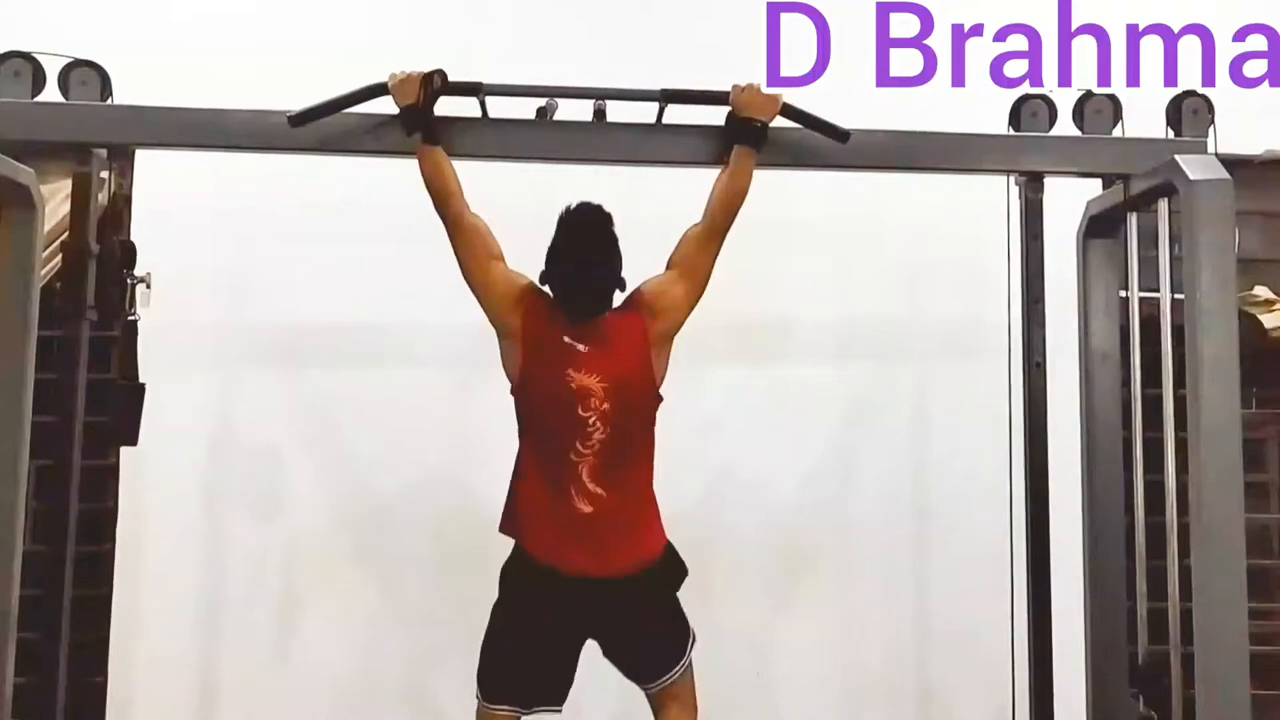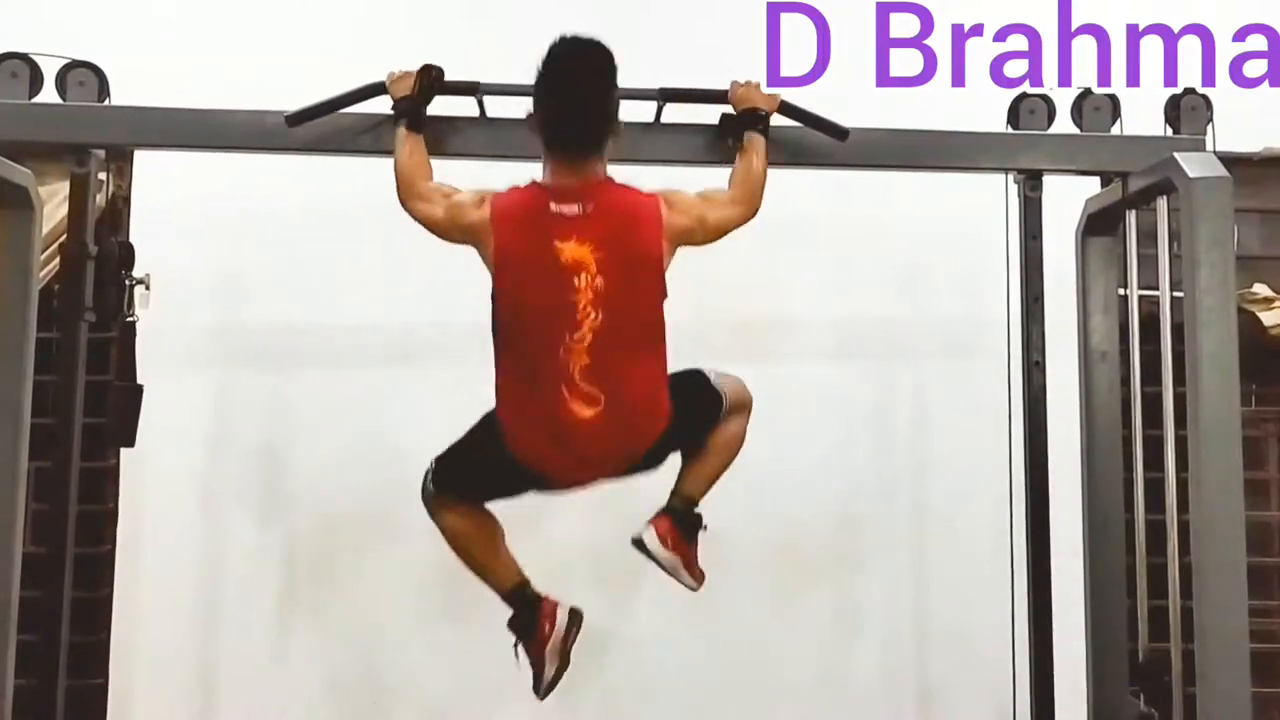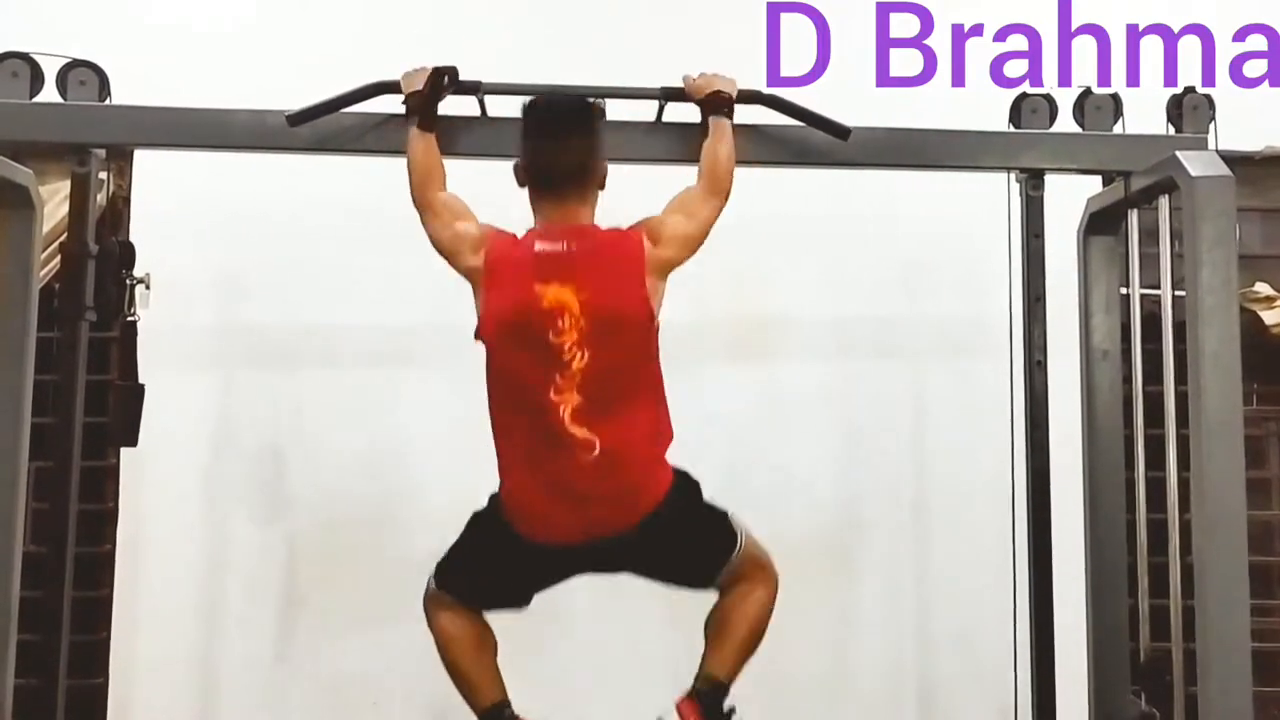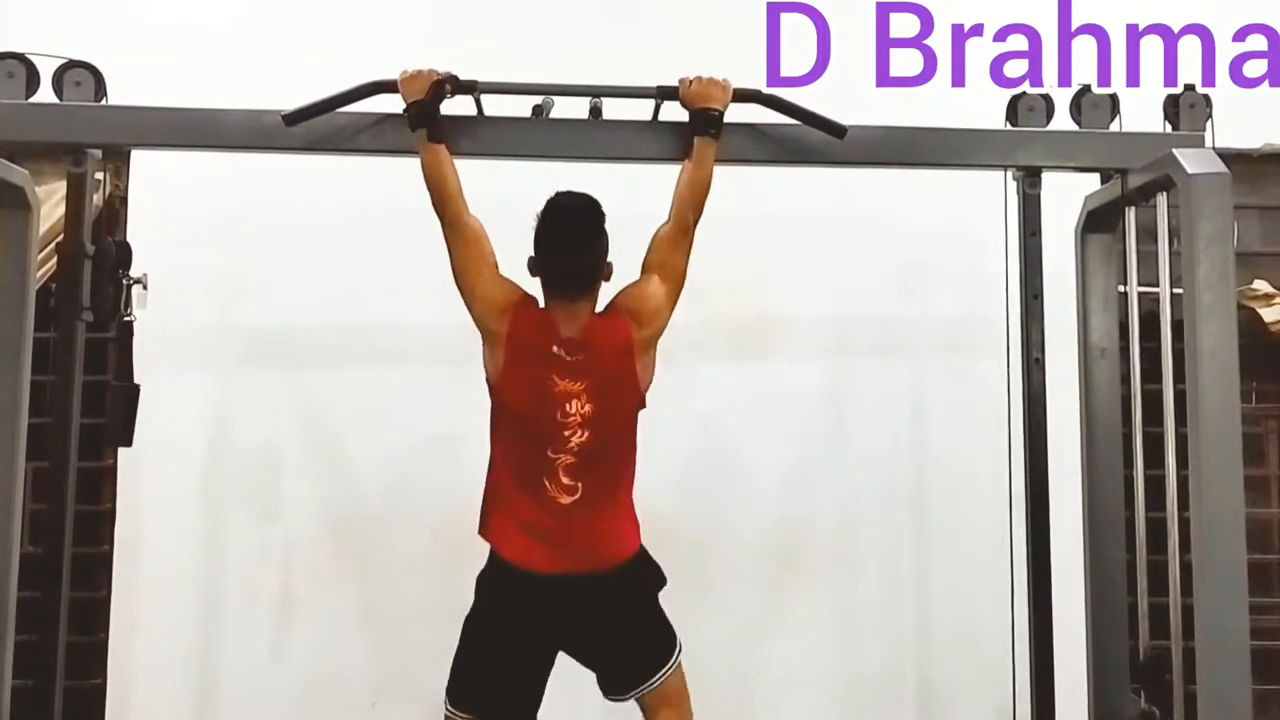
dt=0.5s
person 1, frame 1
left shoulder: (519, 324)
right shoulder: (651, 329)
left elbow: (458, 217)
right elbow: (713, 227)
left wrist: (420, 123)
right wrist: (746, 134)
left hip: (540, 574)
right hip: (635, 571)
person 1, frame 2
left shoulder: (495, 216)
right shoulder: (658, 215)
left elbow: (416, 199)
right elbow: (742, 205)
left wrist: (407, 115)
right wrist: (755, 124)
left hip: (530, 449)
right hip: (636, 427)
left knee: (443, 490)
right knee: (731, 402)
left ankle: (536, 611)
right ankle: (675, 521)
person 1, frame 3
left shoulder: (487, 258)
right shoulder: (648, 252)
left elbow: (430, 204)
right elbow: (714, 189)
left wrist: (421, 113)
right wrist: (718, 108)
left hip: (531, 521)
right hip: (641, 507)
left knee: (447, 600)
right knee: (755, 576)
person 1, frame 4
left shoulder: (502, 324)
right shoulder: (636, 329)
left elbow: (455, 217)
right elbow: (681, 224)
left wrist: (424, 118)
right wrist: (706, 124)
left hip: (517, 577)
right hip: (614, 574)
